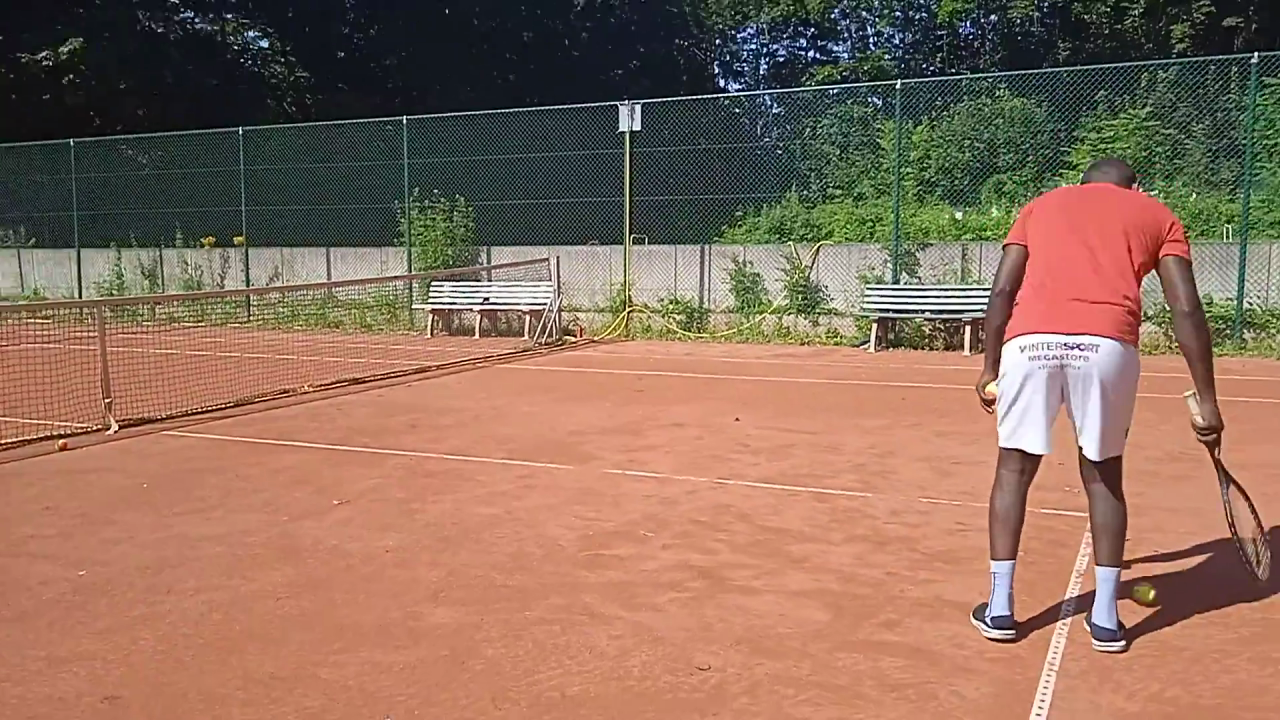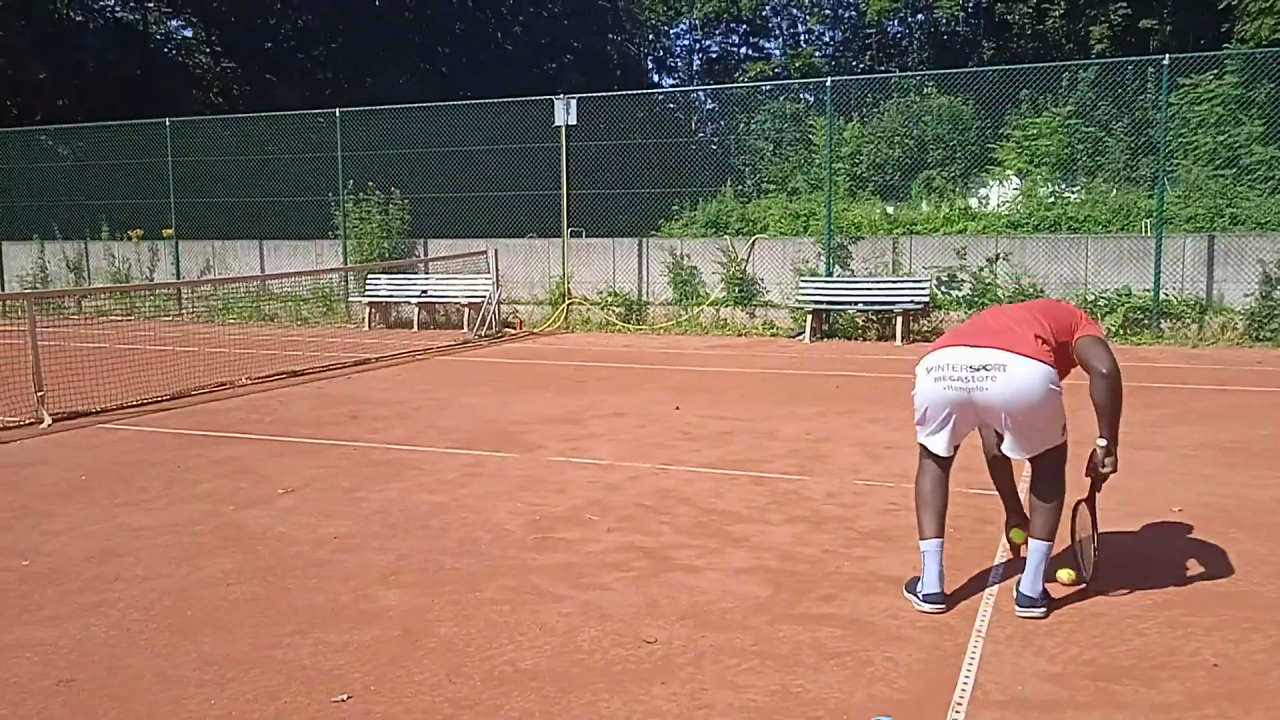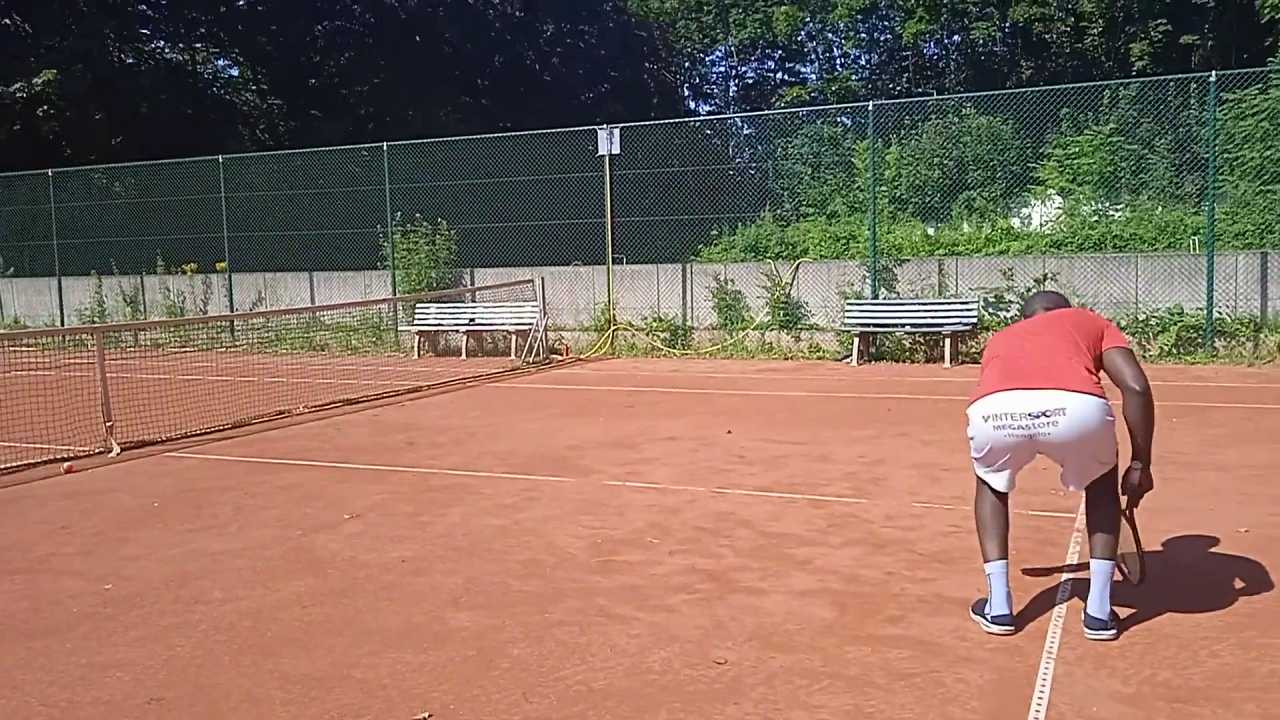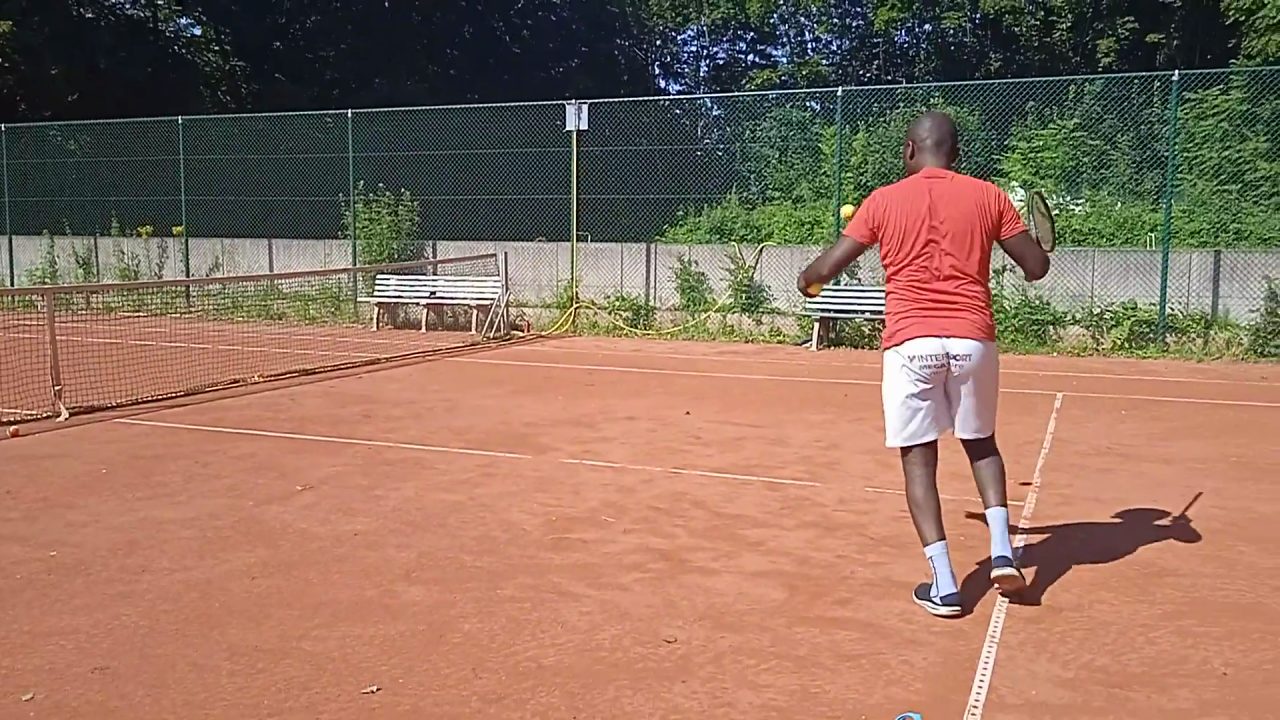
dt=0.7s
person 1, frame 1
left shoulder: (1040, 204)
right shoulder: (1157, 214)
left elbow: (1002, 290)
right elbow: (1187, 310)
left wrist: (990, 366)
right wrist: (1208, 400)
left hip: (1031, 339)
right hip: (1107, 344)
left knee: (1013, 470)
right knee: (1102, 474)
left ankle: (998, 610)
right ankle: (1105, 616)
person 1, frame 2
right shoulder: (1073, 318)
left elbow: (993, 443)
right elbow: (1105, 370)
left wrist: (1014, 512)
right wrist: (1107, 445)
left hip: (941, 365)
right hip: (1024, 370)
left knee: (934, 459)
right knee: (1048, 462)
left ankle: (929, 583)
right ankle: (1032, 588)
person 1, frame 3
left shoulder: (1001, 338)
right shoulder: (1093, 322)
right elbow: (1136, 387)
right wrist: (1140, 463)
left hip: (1000, 409)
right hip: (1079, 408)
left knee: (991, 486)
right knee: (1101, 485)
left ankle: (998, 606)
right ankle: (1099, 609)
person 1, frame 4
left shoulder: (885, 200)
right shoulder: (989, 196)
left elbow: (830, 265)
right elbow: (1037, 266)
left wrist: (806, 279)
right wrist: (1040, 250)
left hip: (910, 344)
right hip: (972, 341)
left knee: (918, 460)
right knee: (981, 444)
left ankle: (943, 584)
right ankle: (1002, 551)
